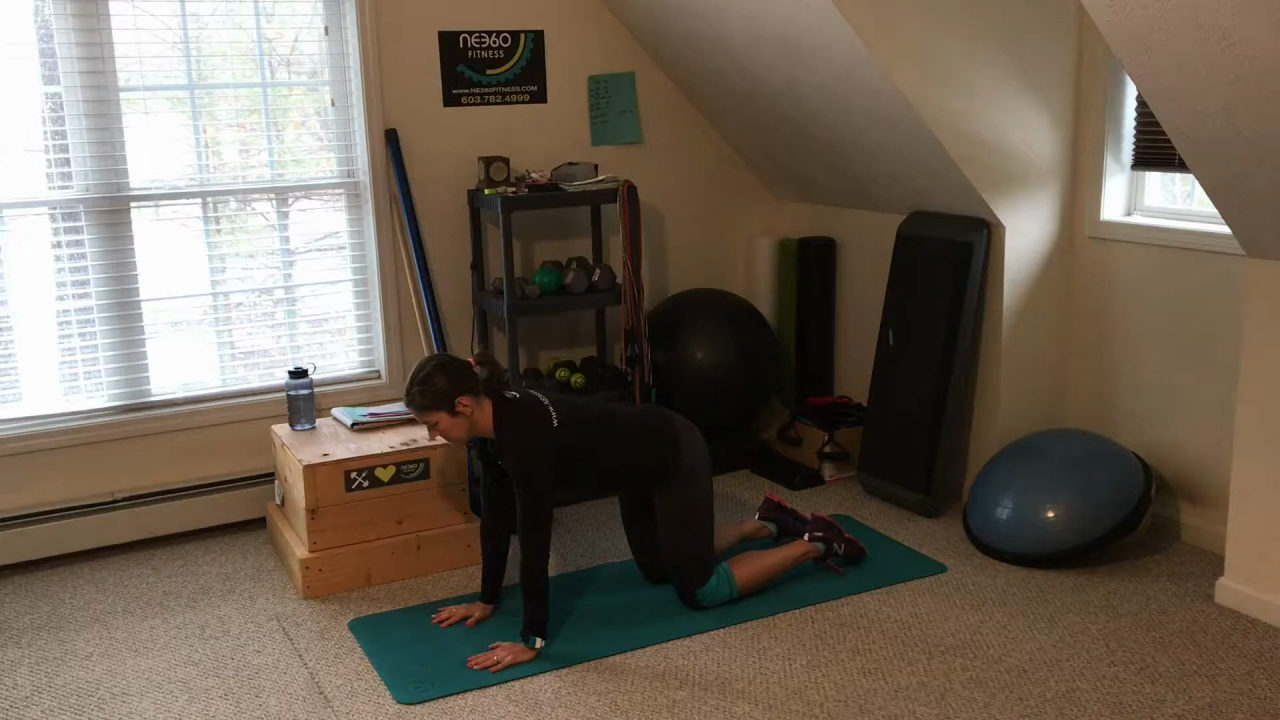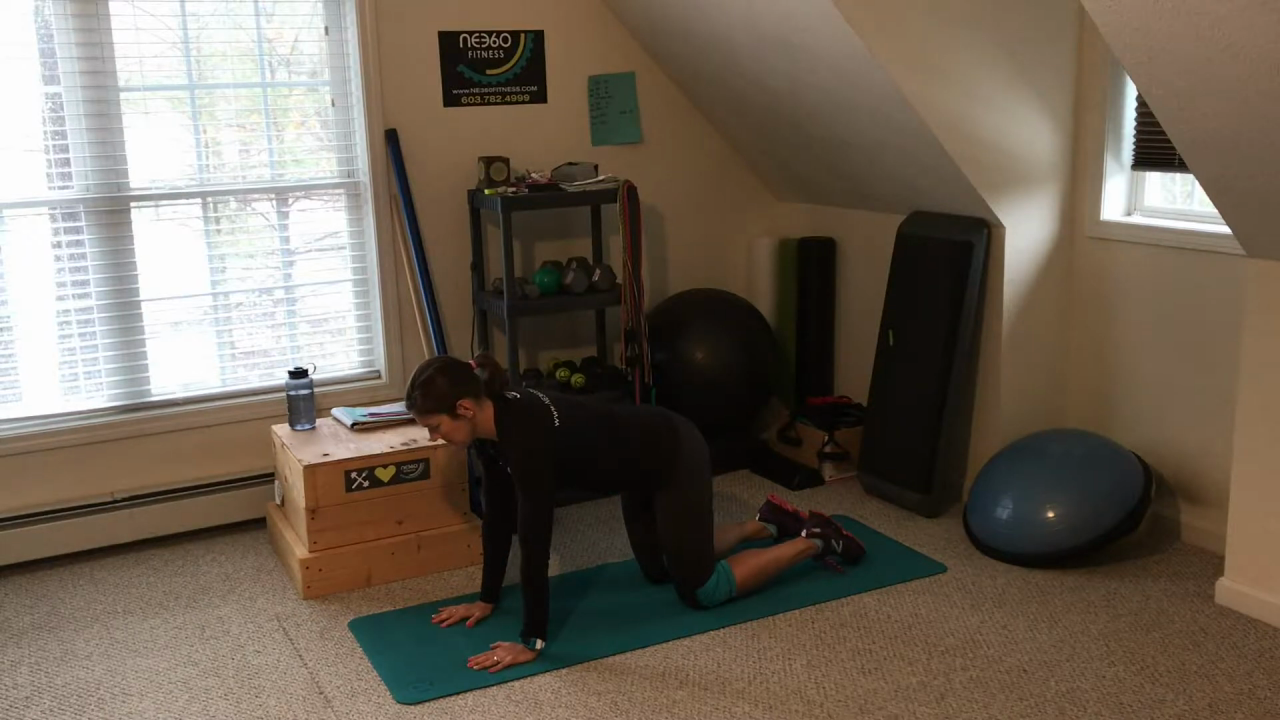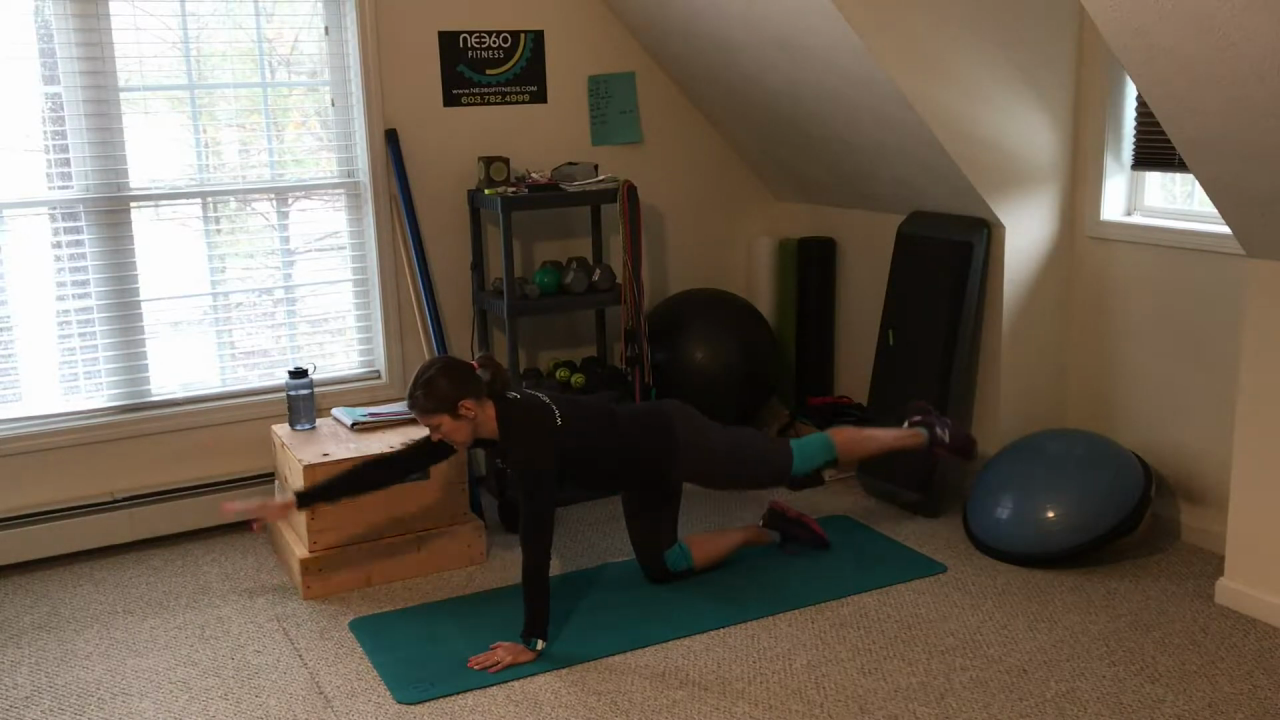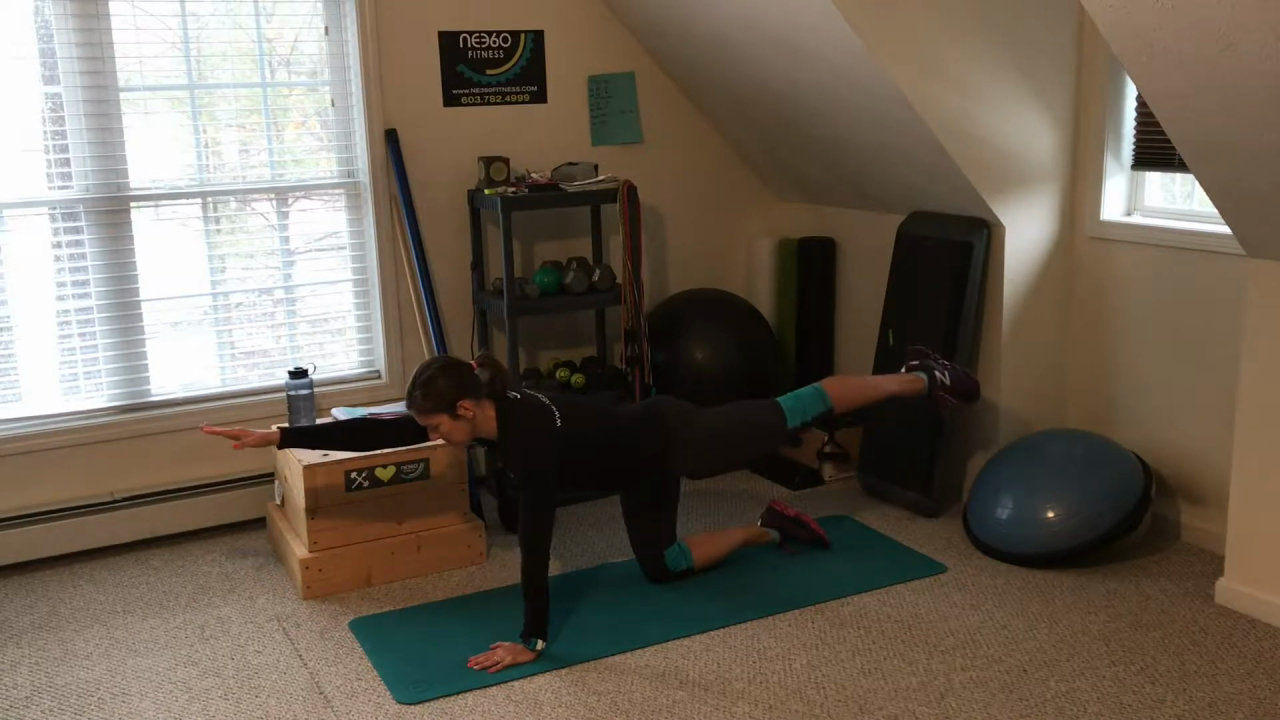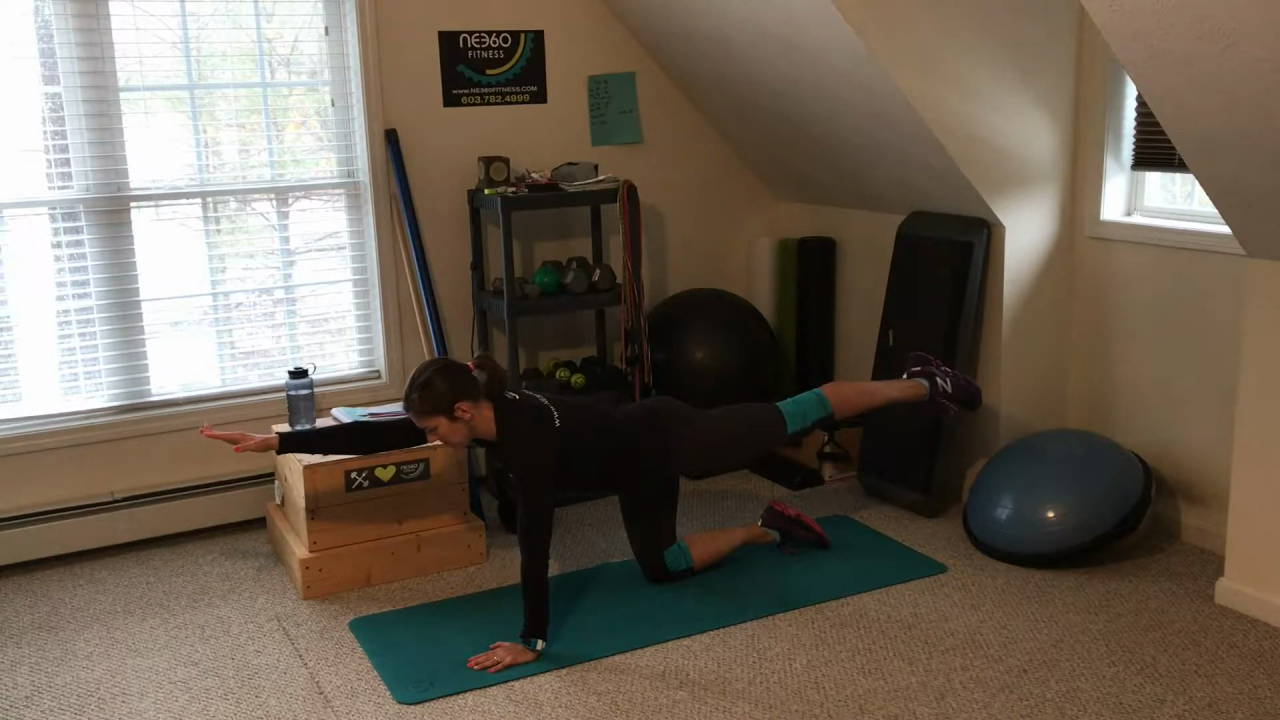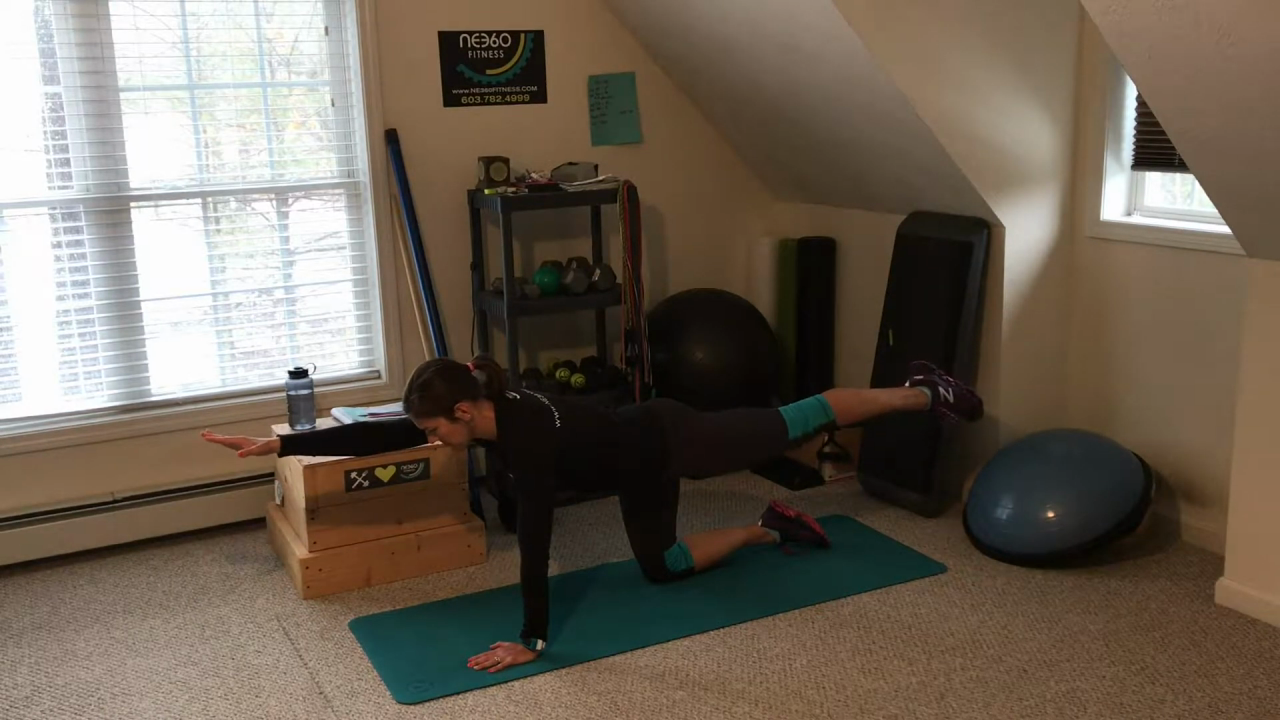
dt=0.7s
person 1, frame 1
left shoulder: (525, 431)
right shoulder: (494, 421)
left elbow: (533, 537)
right elbow: (497, 516)
left wrist: (532, 641)
right wrist: (486, 599)
left hip: (674, 455)
right hip: (641, 460)
left knee: (699, 590)
right knee: (658, 570)
left ankle: (816, 543)
right ankle: (766, 523)
person 1, frame 2
left shoulder: (525, 431)
right shoulder: (491, 425)
left elbow: (534, 538)
right elbow: (499, 516)
left wrist: (531, 641)
right wrist: (486, 599)
left hip: (673, 455)
right hip: (642, 460)
left knee: (699, 589)
right knee: (659, 570)
left ankle: (813, 541)
right ankle: (766, 523)
person 1, frame 3
left shoulder: (526, 433)
right shoulder: (480, 419)
left elbow: (536, 539)
right elbow: (398, 465)
left wrist: (531, 641)
right wrist: (296, 500)
left hip: (676, 443)
right hip: (647, 461)
left knee: (796, 457)
right knee: (661, 566)
left ankle: (922, 431)
right ankle: (770, 527)
person 1, frame 4
left shoulder: (528, 432)
right shoulder: (478, 413)
left elbow: (536, 537)
right elbow: (377, 432)
left wrist: (532, 641)
right wrist: (276, 436)
left hip: (674, 441)
right hip: (643, 464)
left knee: (796, 410)
right knee: (662, 567)
left ankle: (921, 377)
right ankle: (769, 527)
person 1, frame 5
left shoulder: (527, 433)
right shoulder: (474, 415)
left elbow: (535, 537)
right elbow: (377, 435)
left wrist: (532, 641)
right wrist: (276, 440)
left hip: (672, 440)
right hip: (642, 464)
left knee: (795, 414)
right knee: (660, 566)
left ankle: (923, 385)
right ankle: (769, 526)
person 1, frame 6
left shoulder: (526, 433)
right shoulder: (474, 411)
left elbow: (534, 538)
right elbow: (377, 435)
left wrist: (532, 641)
right wrist: (277, 444)
left hip: (670, 443)
right hip: (641, 463)
left knee: (797, 422)
right knee: (661, 567)
left ankle: (923, 394)
right ankle: (769, 527)
